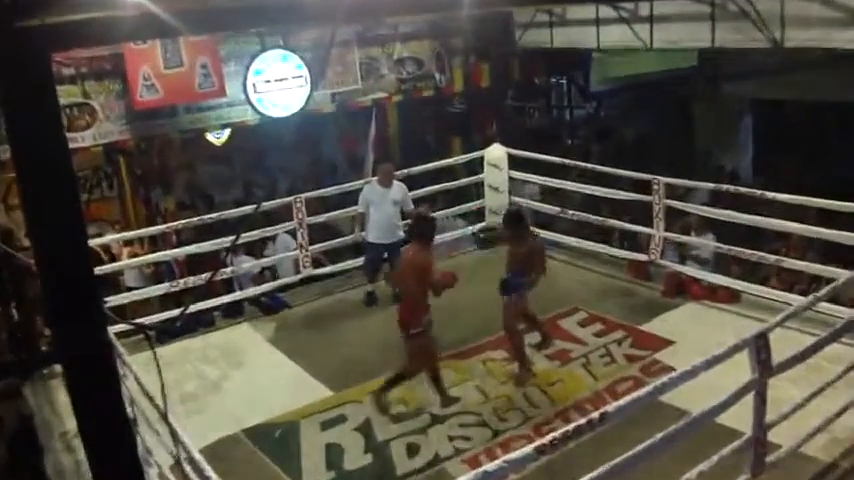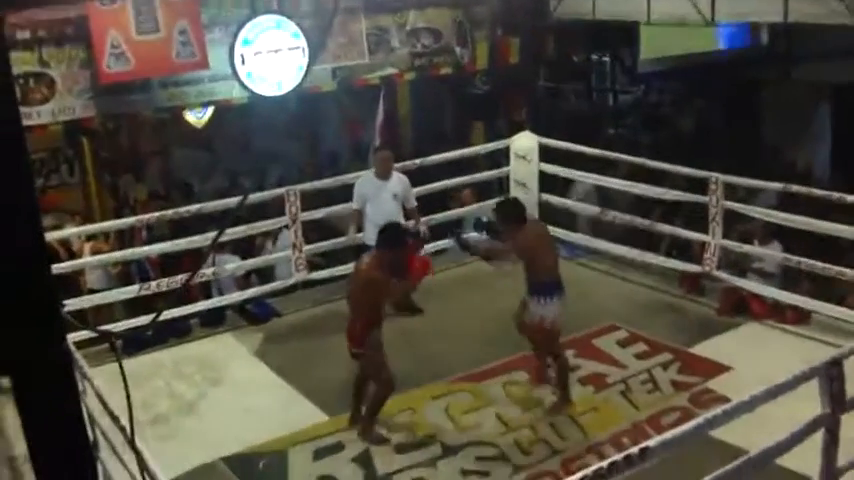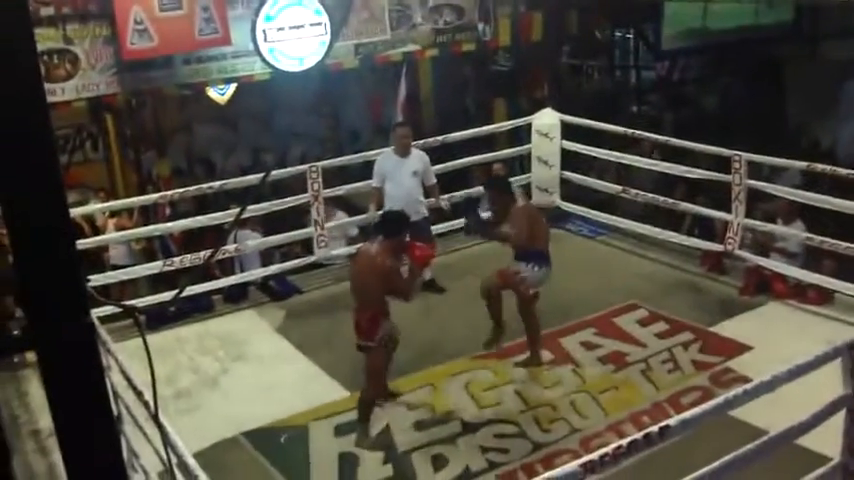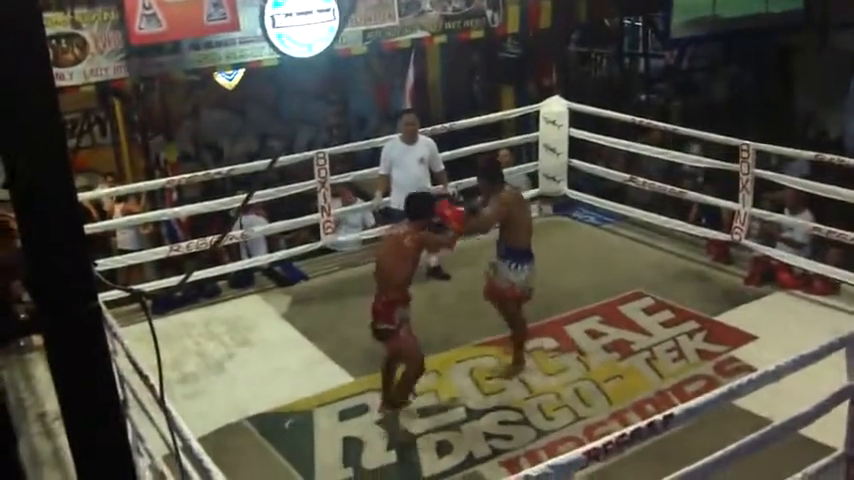
dt=0.5s
person 1, frame 1
left shoulder: (407, 252)
right shoulder: (424, 258)
left elbow: (392, 279)
right elbow: (436, 290)
right wrist: (446, 281)
left hip: (407, 310)
right hip: (415, 315)
left knee: (430, 353)
right knee: (415, 364)
left ankle: (444, 396)
right ankle: (381, 392)
person 1, frame 2
left shoulder: (370, 259)
right shoulder: (374, 274)
right elbow: (396, 299)
left hip: (362, 325)
right hip: (364, 333)
left knee: (366, 371)
right knee: (385, 383)
left ankle: (356, 416)
right ankle: (367, 428)
person 1, frame 3
left shoulder: (366, 249)
right shoulder: (386, 263)
right elbow: (406, 294)
left wrist: (401, 258)
right wrist: (416, 267)
left hip: (366, 313)
right hip: (374, 321)
left knee: (392, 341)
right knee: (374, 380)
left ankle: (381, 390)
right ankle: (362, 433)
person 1, frame 4
left shoulder: (392, 232)
right shoulder: (419, 237)
right elbow: (448, 242)
right wrist: (454, 223)
left hip: (383, 303)
right hip: (393, 310)
left knee: (394, 352)
right knee: (416, 364)
left ankle: (388, 400)
right ankle: (392, 407)
person 2, frame 1
left shoulder: (533, 245)
left elbow: (539, 272)
right elbow: (502, 239)
left wrist: (520, 284)
left hip: (519, 283)
right hip: (512, 279)
left knee: (510, 325)
right knee: (522, 312)
left ankle: (524, 367)
right ankle: (545, 337)
person 2, frame 2
left shoulder: (524, 237)
right shoulder: (532, 227)
left elbow: (496, 255)
right elbow: (509, 246)
left wrist: (467, 245)
right wrist: (496, 231)
left hip: (546, 295)
right hip: (538, 292)
left knee: (551, 346)
right knee: (523, 322)
left ankle: (565, 397)
right ankle: (542, 368)
person 2, frame 3
left shoulder: (519, 210)
right shoulder: (514, 206)
left elbow: (520, 241)
right elbow: (496, 224)
left wrist: (489, 232)
right wrist: (484, 225)
left hip: (533, 264)
right hip: (531, 263)
left knee: (488, 286)
right knee: (525, 308)
left ankle: (498, 328)
right ankle: (535, 355)
person 2, frame 4
left shoulder: (504, 199)
right shoulder: (508, 193)
left elbow: (482, 225)
left hip: (516, 262)
right hip: (508, 257)
left knee: (512, 311)
right knee: (493, 295)
left ankle: (518, 360)
right ankle: (516, 345)
person 3, frame 1
left shoulder: (401, 188)
right shoulder: (368, 189)
left elbow: (409, 209)
right elbow: (362, 211)
right wrist: (358, 228)
left hip: (395, 236)
right hip: (374, 237)
left knee: (398, 265)
right knee: (372, 266)
left ankle: (398, 291)
right ankle: (370, 291)
person 3, frame 2
left shoulder: (402, 180)
right shoulder: (363, 182)
left elbow: (411, 206)
right elbow: (357, 208)
left wrist: (418, 224)
right wrist: (353, 228)
right hip: (373, 238)
left ankle: (405, 300)
person 3, frame 3
left shoulder: (421, 157)
right shoulder: (383, 160)
left elbow: (430, 182)
right elbow: (377, 186)
left wrist: (438, 200)
right wrist: (373, 206)
left hip: (418, 213)
left ankle: (428, 279)
person 3, frame 4
left shoulder: (428, 144)
right shoulder: (390, 147)
left elbow: (439, 169)
right elbow: (383, 173)
left wrist: (446, 187)
right wrist: (378, 194)
right hip: (399, 203)
left ankle: (434, 266)
